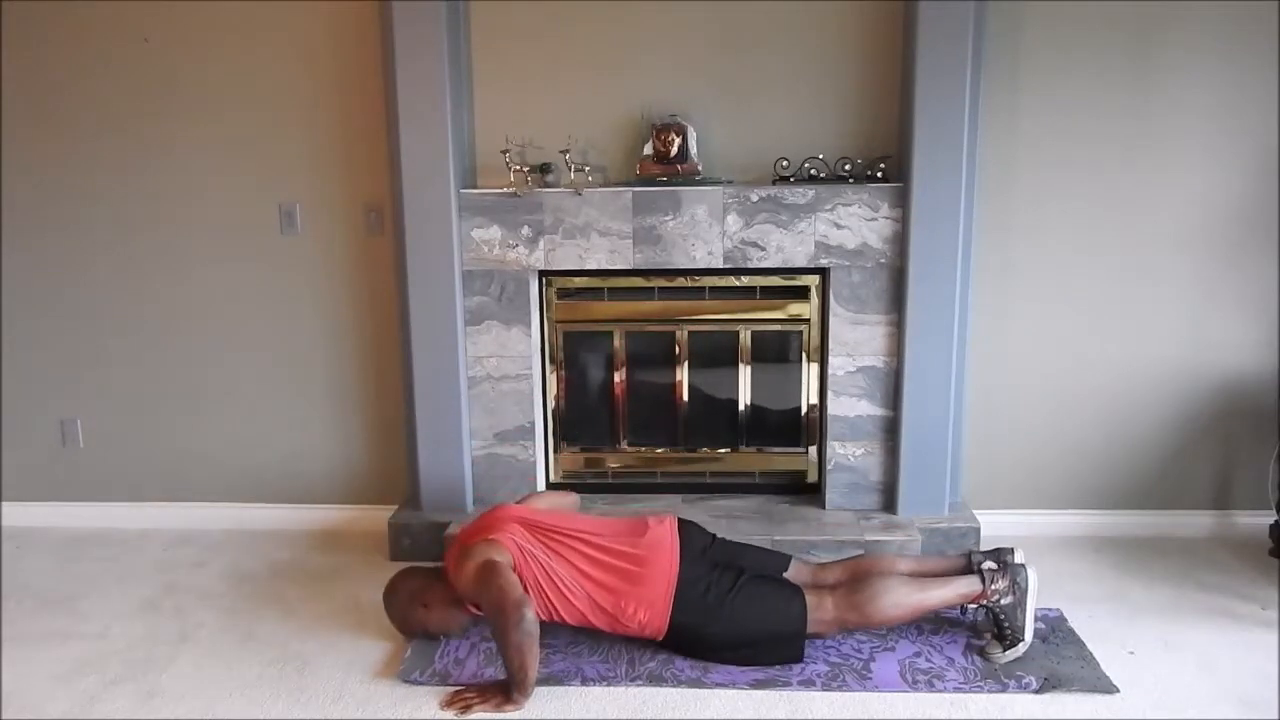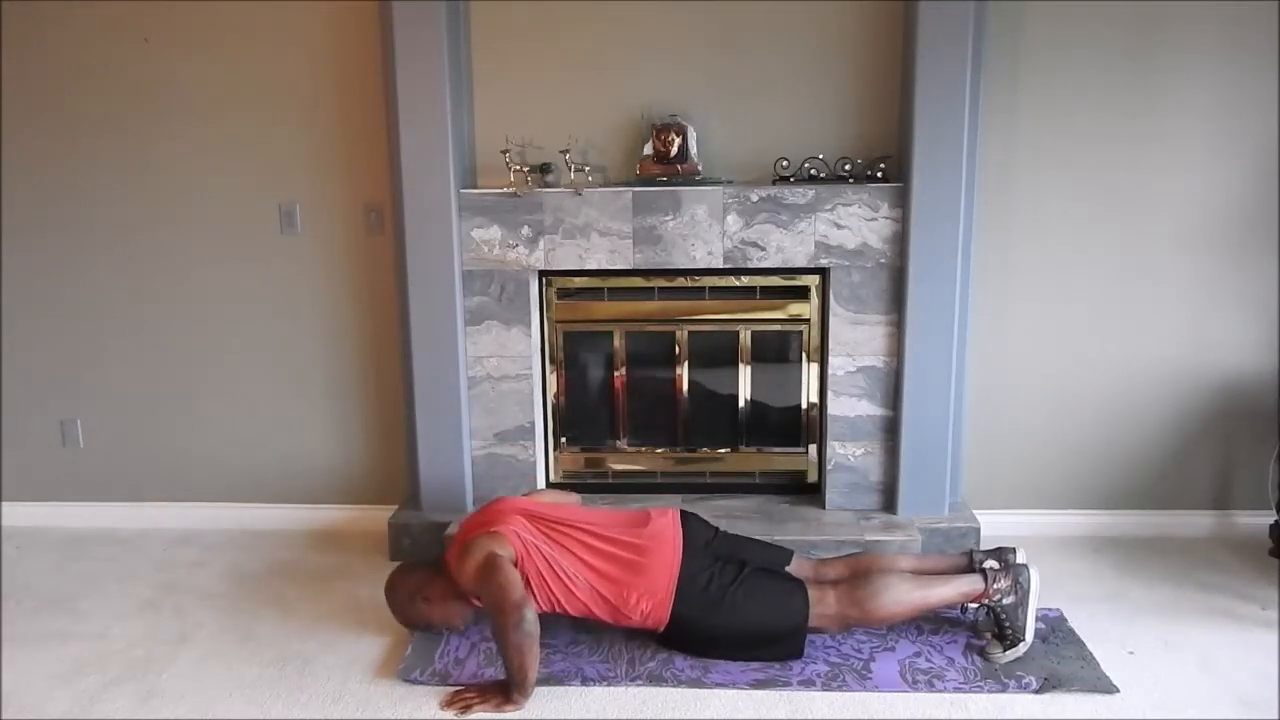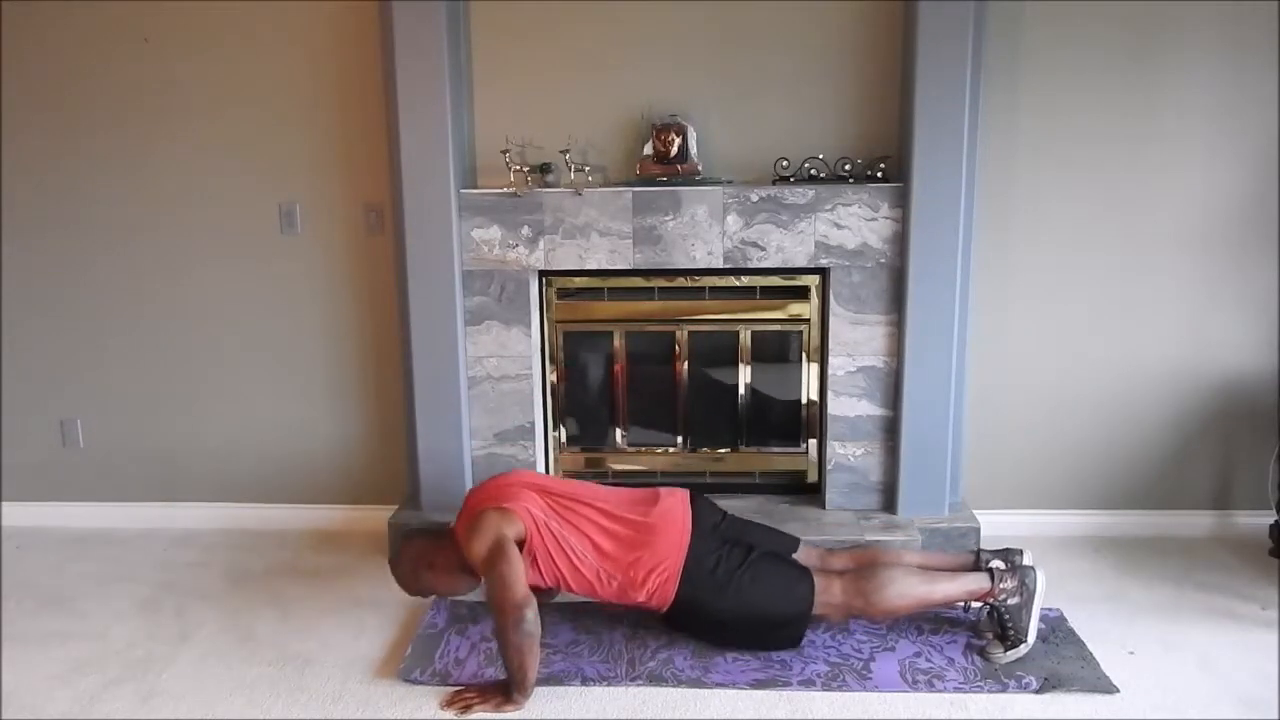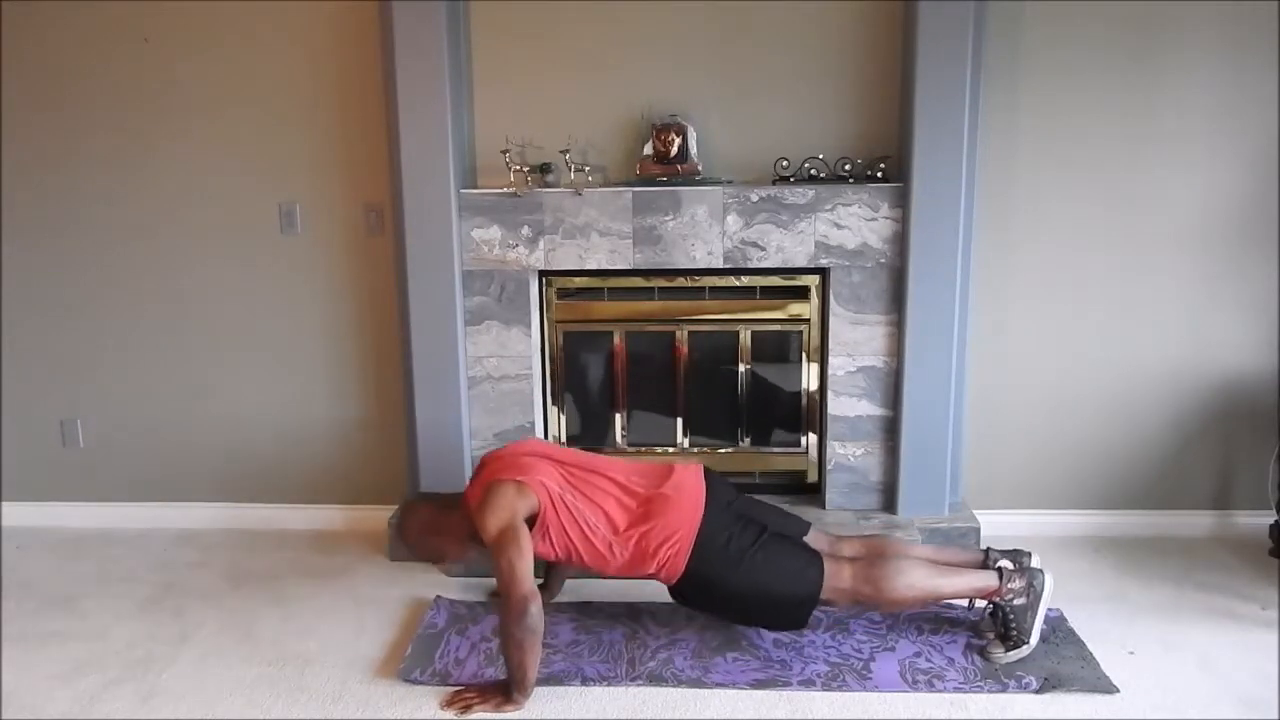
dt=0.2s
person 1, frame 1
left shoulder: (468, 568)
right shoulder: (492, 528)
left elbow: (516, 610)
right elbow: (566, 498)
left hip: (674, 602)
right hip: (669, 543)
left knee: (832, 614)
right knee: (822, 577)
left ankle: (993, 585)
right ankle: (983, 565)
person 1, frame 2
left shoulder: (472, 558)
right shoulder: (491, 523)
left elbow: (516, 611)
right elbow: (569, 498)
left hip: (676, 593)
right hip: (671, 537)
left knee: (834, 606)
right knee: (824, 573)
left ankle: (996, 587)
right ankle: (984, 564)
person 1, frame 3
left shoulder: (479, 535)
right shoulder: (495, 497)
left elbow: (517, 609)
right wrist: (545, 578)
left hip: (681, 574)
right hip: (678, 517)
left knee: (839, 596)
right knee: (830, 563)
left ankle: (1000, 586)
right ankle: (992, 563)
person 1, frame 4
left shoulder: (492, 508)
right shoulder: (504, 470)
left elbow: (520, 605)
right wrist: (548, 588)
left hip: (687, 545)
right hip: (690, 494)
left knee: (847, 584)
right knee: (840, 550)
left ankle: (1008, 587)
right ankle: (998, 563)
